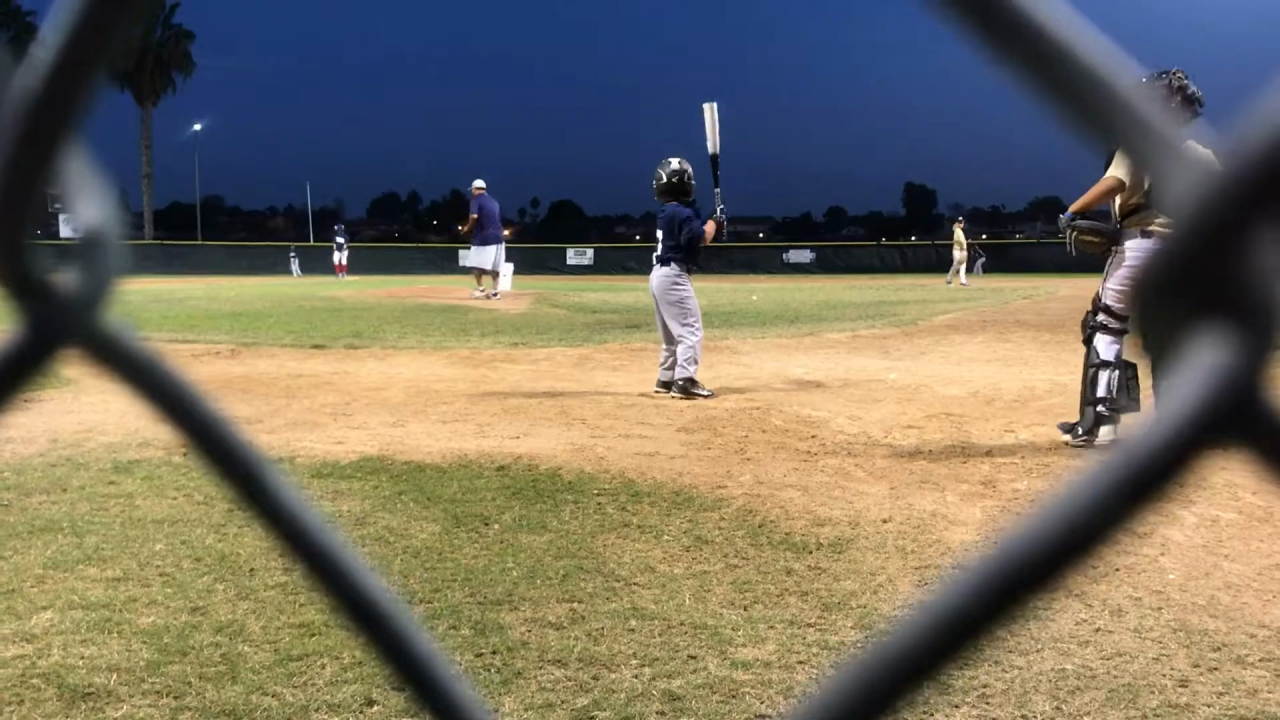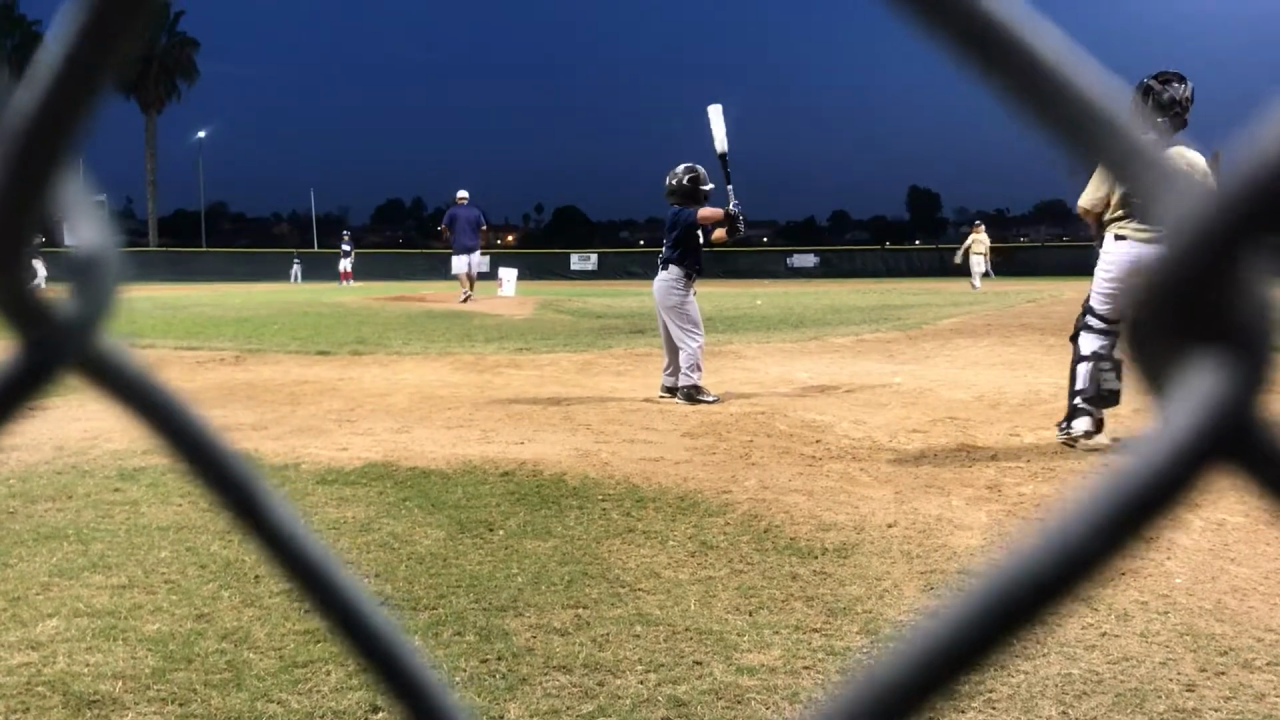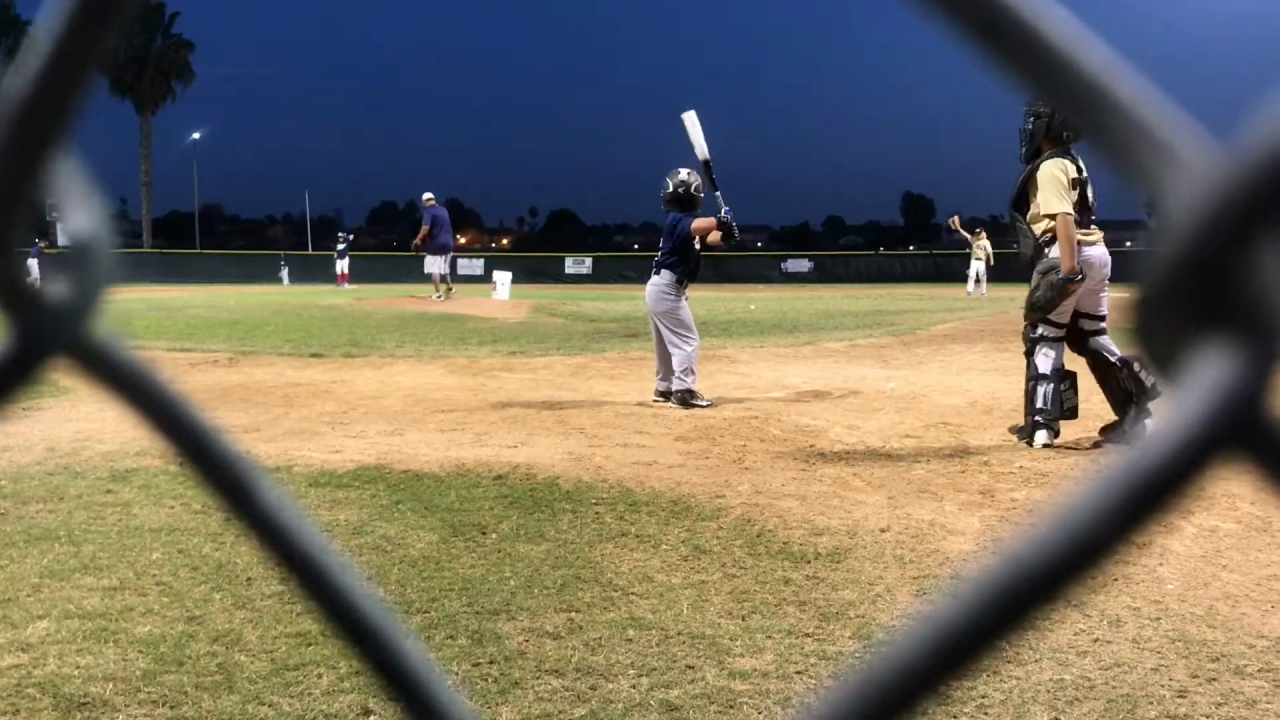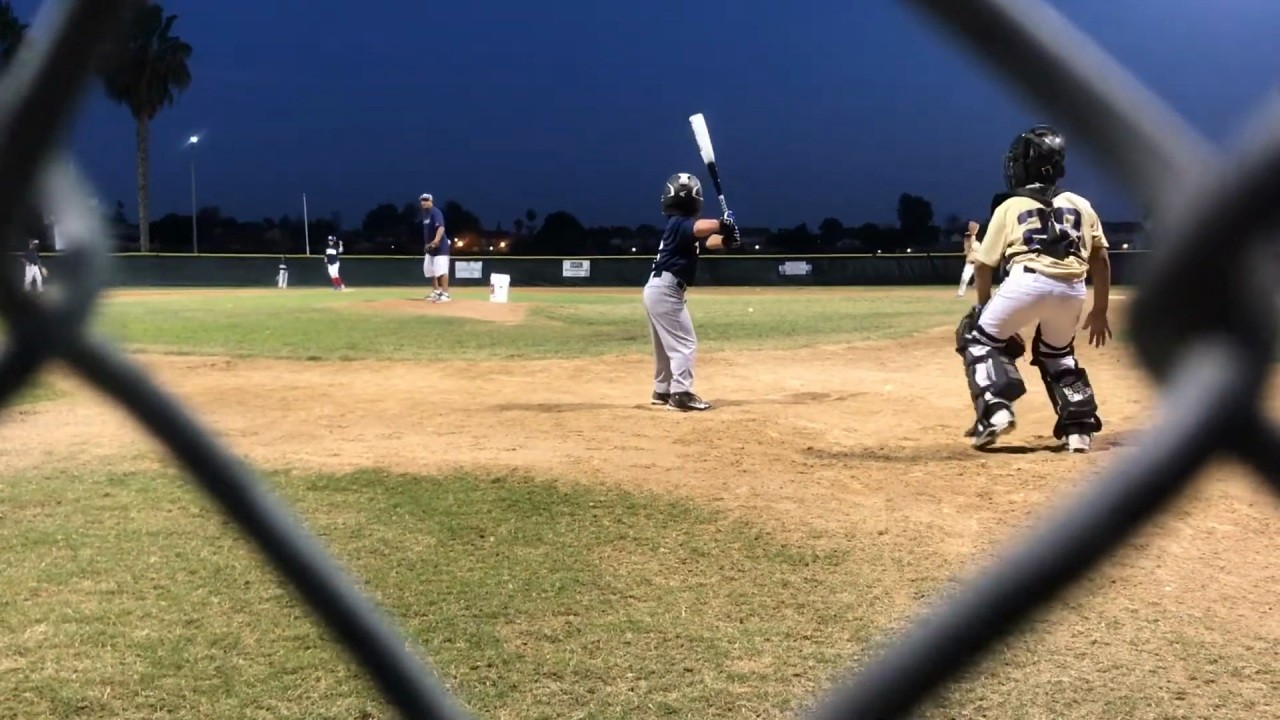
dt=1s
person 1, frame 1
right shoulder: (1201, 154)
left elbow: (1112, 183)
left wrist: (1072, 211)
left hip: (1139, 243)
left knee: (1106, 329)
left ankle: (1098, 421)
person 1, frame 2
right shoulder: (1190, 160)
left elbow: (1086, 209)
left hip: (1120, 249)
right hip: (1166, 252)
left knee: (1094, 332)
left ankle: (1083, 417)
person 1, frame 3
left shoulder: (1050, 167)
right shoulder: (1074, 164)
left elbow: (1065, 218)
left wrist: (1068, 269)
left hip: (1070, 257)
right hip: (1098, 253)
left knee: (1044, 338)
right knee: (1094, 337)
left ankle: (1042, 424)
right ankle: (1135, 414)
person 1, frame 4
left shoulder: (1009, 208)
right shoulder: (1079, 204)
left elbow: (983, 265)
right elbow: (1101, 260)
left wrist: (983, 307)
right wrist: (1100, 310)
left hip: (1027, 282)
right hip: (1072, 287)
left knee: (977, 340)
right knee: (1057, 353)
left ankle: (995, 412)
right ankle: (1080, 428)
person 2, frame 1
left shoulder: (666, 212)
right shoulder: (681, 212)
left elbow: (688, 240)
right elbow: (701, 239)
left wrist: (711, 228)
right wrist: (714, 222)
left hip: (660, 275)
right hip: (673, 277)
left knee: (671, 332)
right knee: (690, 330)
left ankle: (666, 379)
right ankle: (684, 381)
person 2, frame 2
left shoulder: (686, 217)
right shoulder: (679, 214)
left elbow: (711, 235)
right elbow: (704, 214)
left wrist: (730, 230)
right wrist: (727, 213)
left hip: (669, 282)
right hip: (674, 283)
left knee: (675, 337)
right knee: (692, 336)
left ankle: (670, 384)
right ankle: (689, 388)
person 2, frame 3
left shoulder: (680, 220)
right shoulder: (678, 220)
left elbow: (707, 237)
right elbow: (697, 227)
left wrist: (725, 235)
right wrist: (720, 221)
left hip: (661, 288)
right hip: (667, 289)
left knee: (669, 342)
right knee: (687, 340)
left ankle: (664, 388)
right ankle: (683, 392)
person 2, frame 4
left shoulder: (680, 225)
right shoulder: (680, 224)
left elbow: (706, 241)
right elbow: (701, 228)
left wrist: (725, 239)
right wrist: (721, 223)
left hip: (659, 290)
right hip: (666, 291)
left knee: (667, 344)
right knee: (685, 343)
left ankle: (663, 391)
right ankle: (681, 395)
